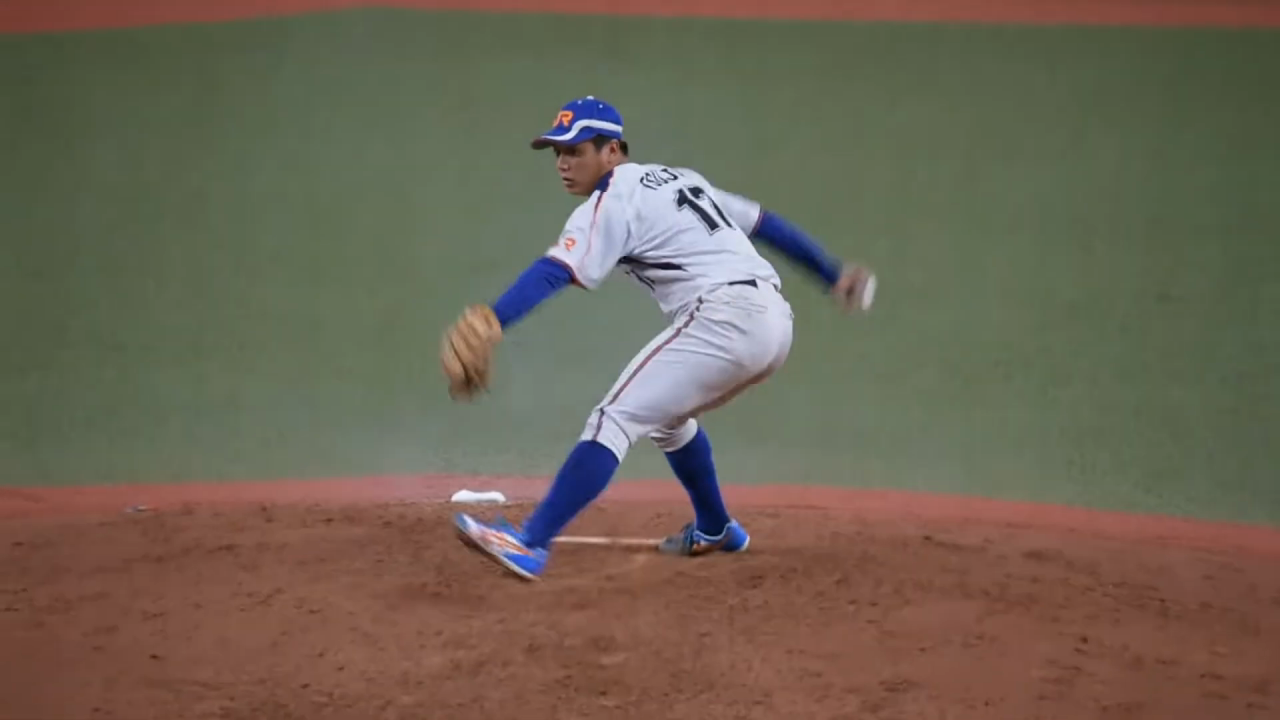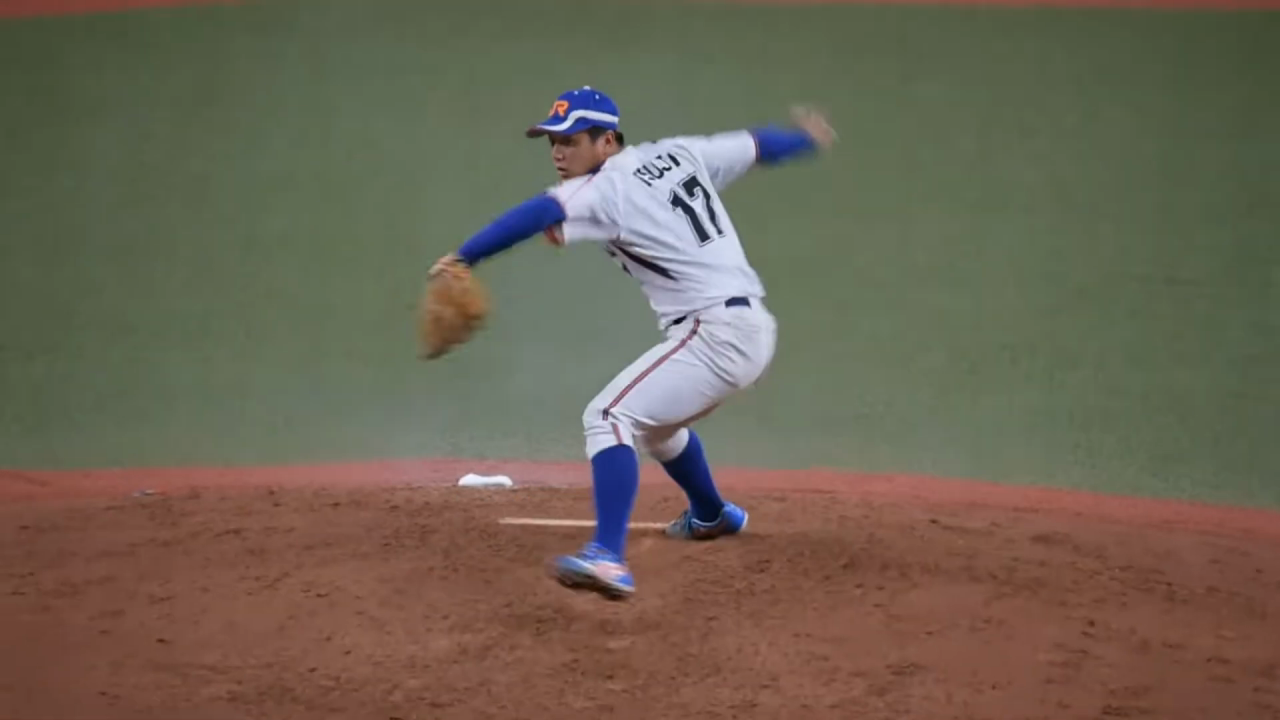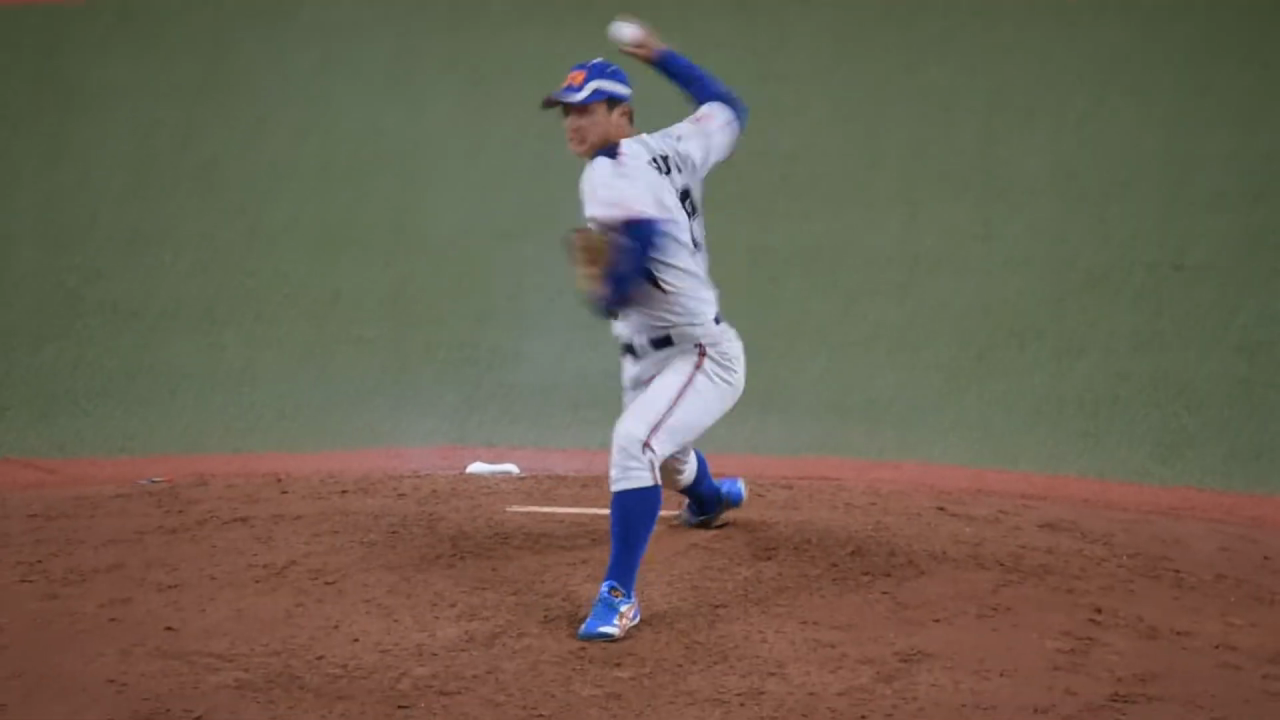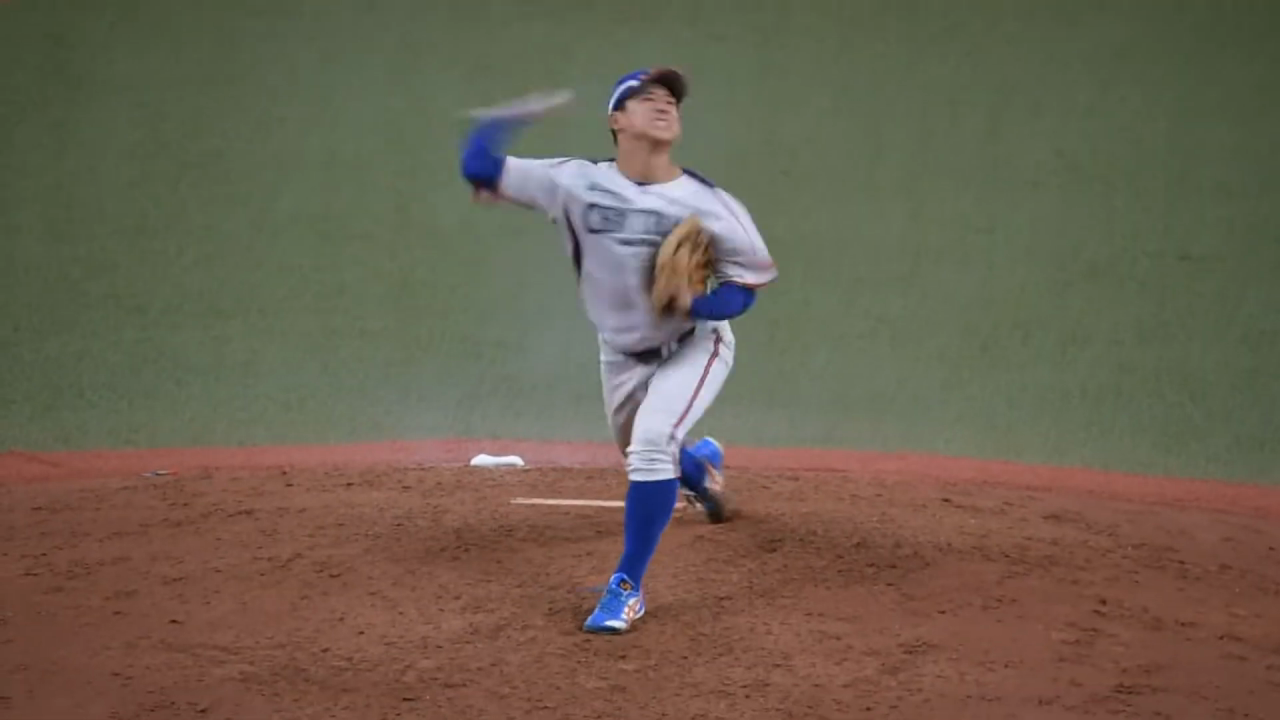
dt=0.1s
person 1, frame 1
left shoulder: (607, 204)
right shoulder: (678, 178)
left elbow: (549, 275)
right elbow: (767, 224)
right wrist: (835, 274)
left hip: (729, 320)
right hip: (770, 320)
left knee: (615, 419)
right knee: (668, 416)
left ankle: (529, 542)
right ankle: (716, 530)
person 1, frame 2
left shoulder: (602, 190)
right shoulder: (676, 154)
left elbow: (539, 212)
right elbow: (760, 145)
left wrist: (463, 255)
right wrist: (807, 136)
left hip: (720, 335)
right hip: (751, 330)
left knee: (607, 418)
right knee: (656, 423)
left ankle: (608, 557)
right ankle: (713, 513)
person 1, frame 3
left shoulder: (612, 175)
right shoulder: (667, 150)
left elbow: (649, 236)
right elbow: (730, 113)
left wrist: (610, 293)
right wrist: (660, 56)
left hip: (699, 355)
right hip: (656, 356)
left knee: (632, 448)
right knee: (662, 440)
left ankle: (620, 594)
right ankle: (716, 495)
person 1, frame 4
left shoulder: (712, 204)
right shoulder: (573, 181)
left elbow: (748, 286)
right elbow: (478, 171)
left wrist: (696, 307)
left hip: (695, 349)
right hip: (627, 355)
left knee: (654, 445)
right knee: (644, 459)
left ankle: (626, 586)
right ankle: (699, 462)
